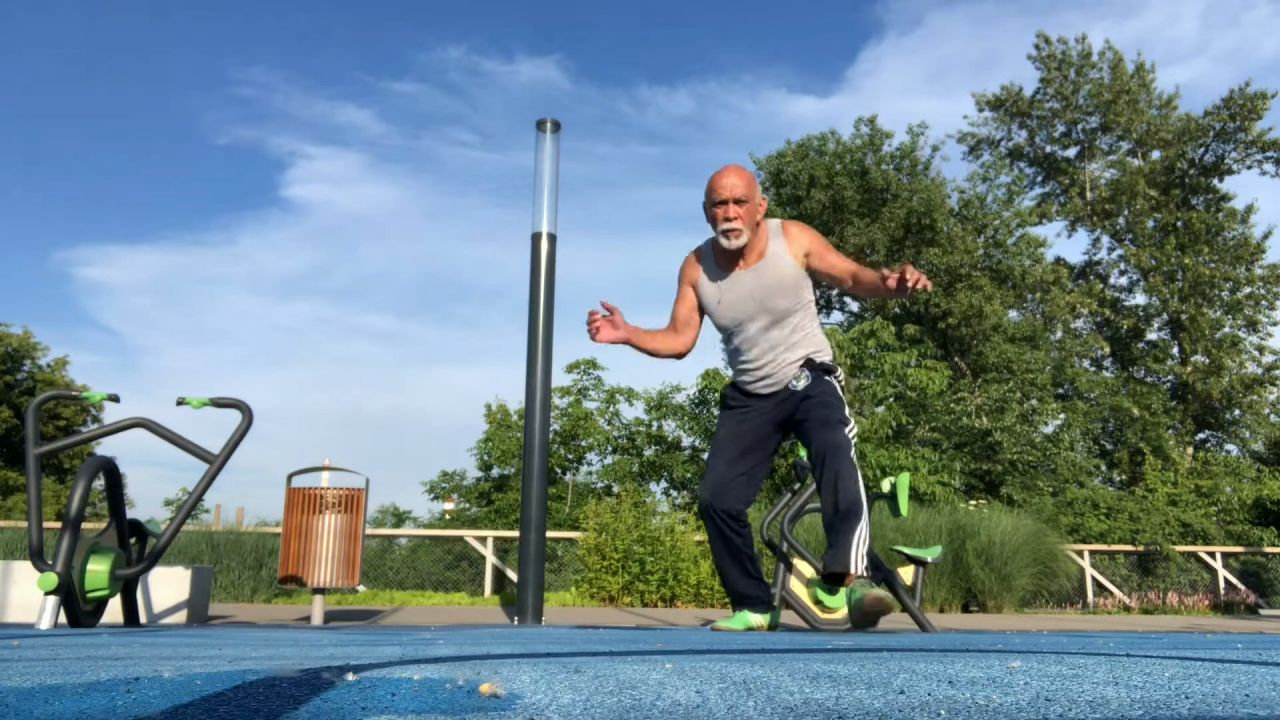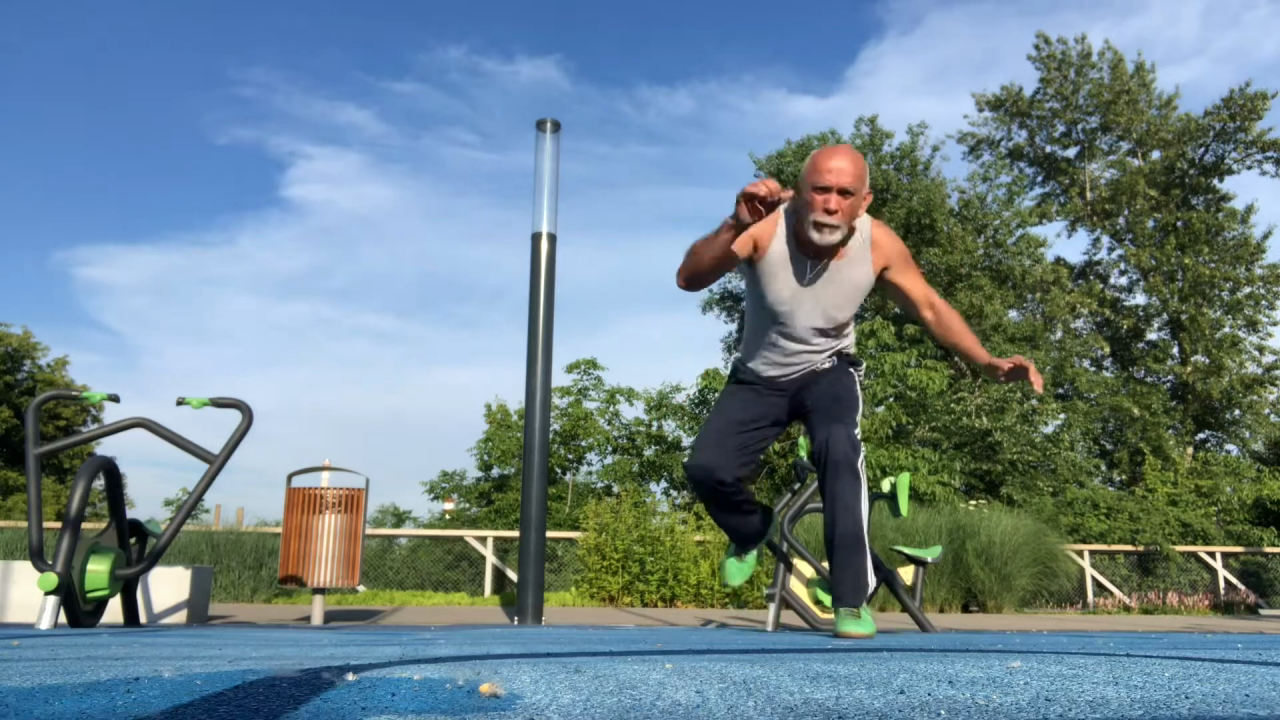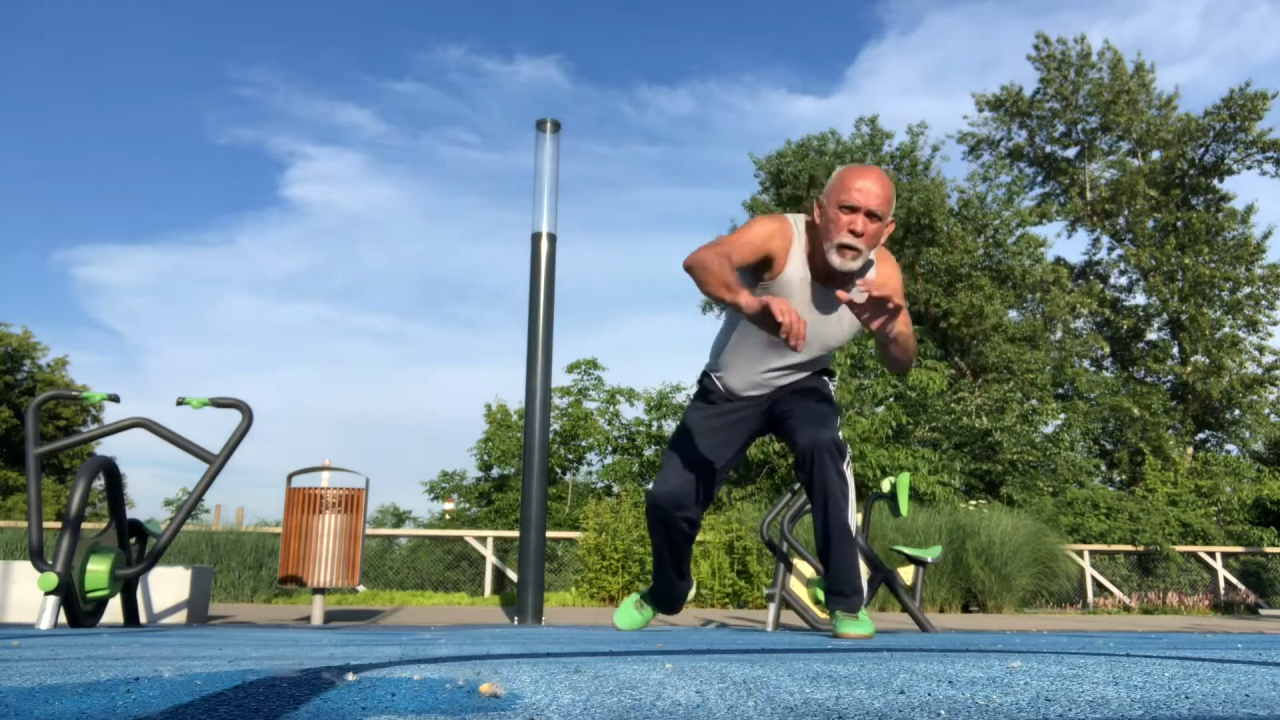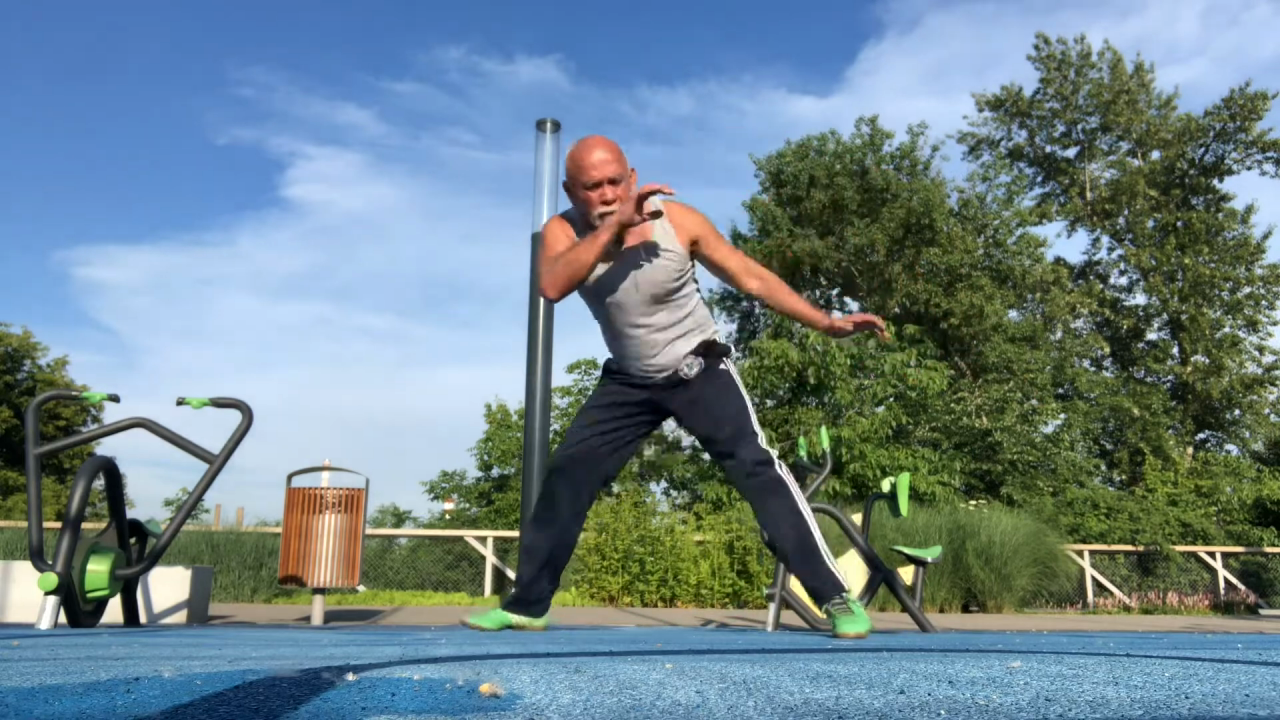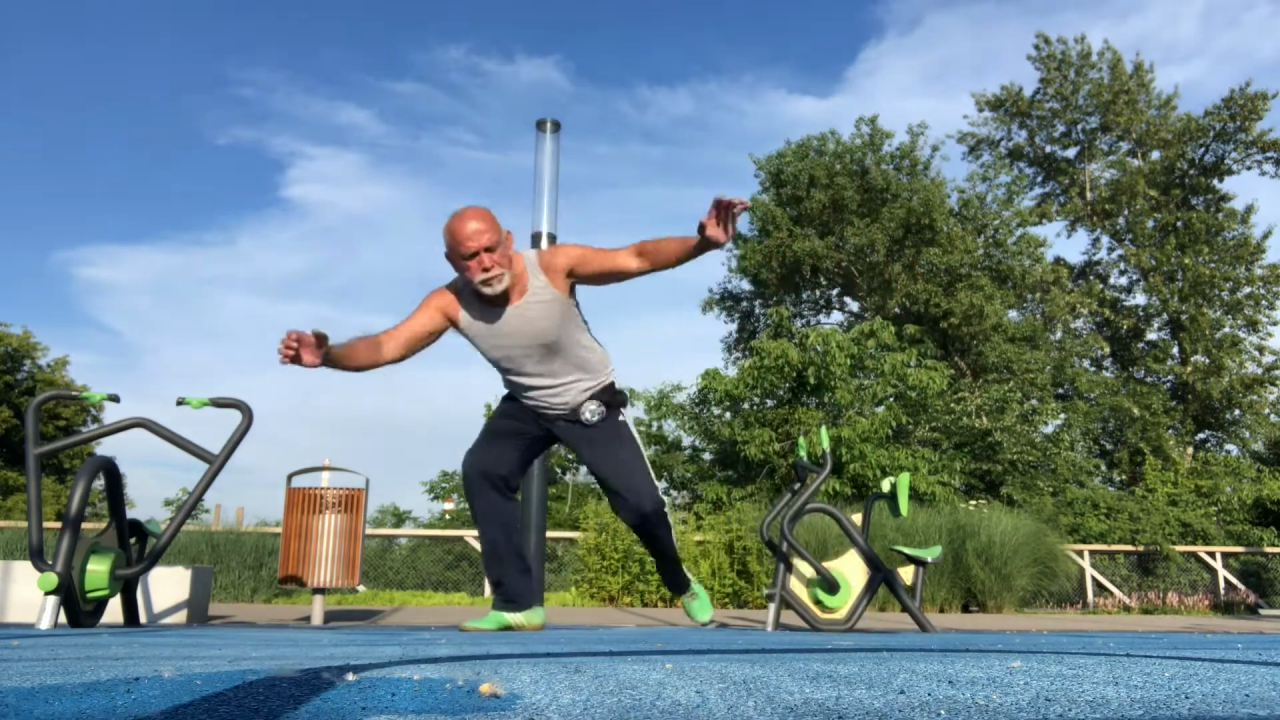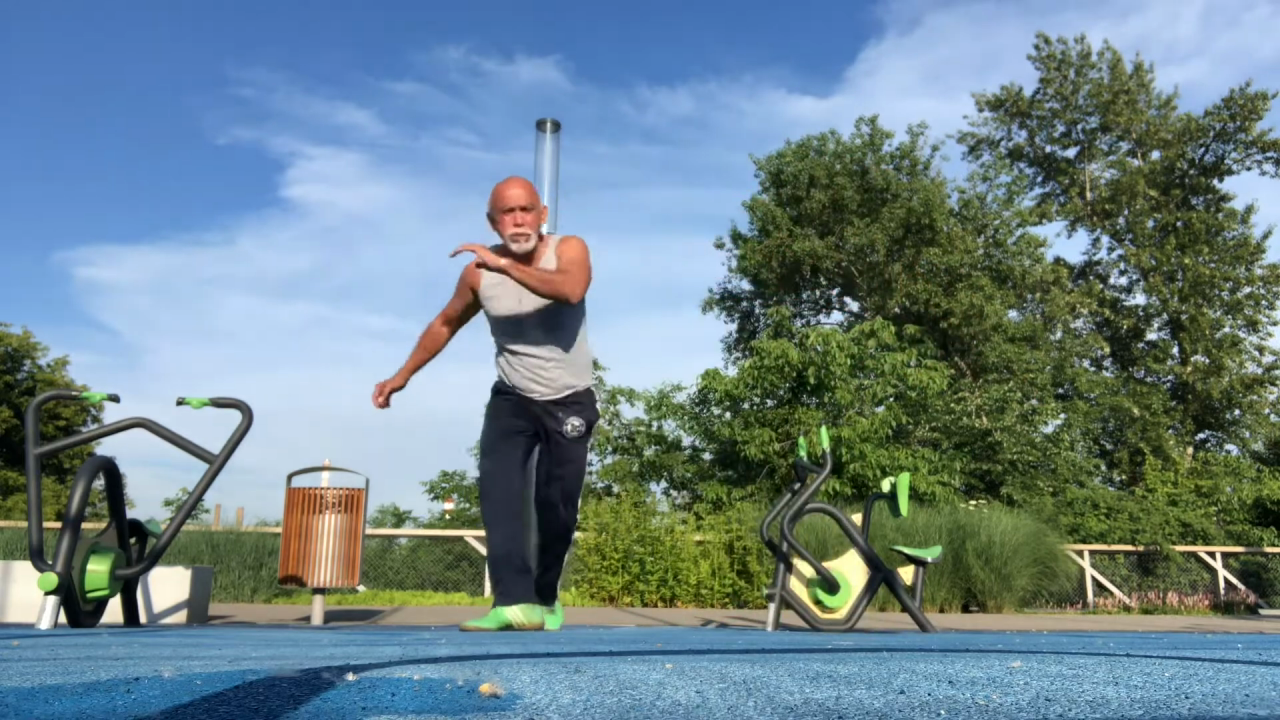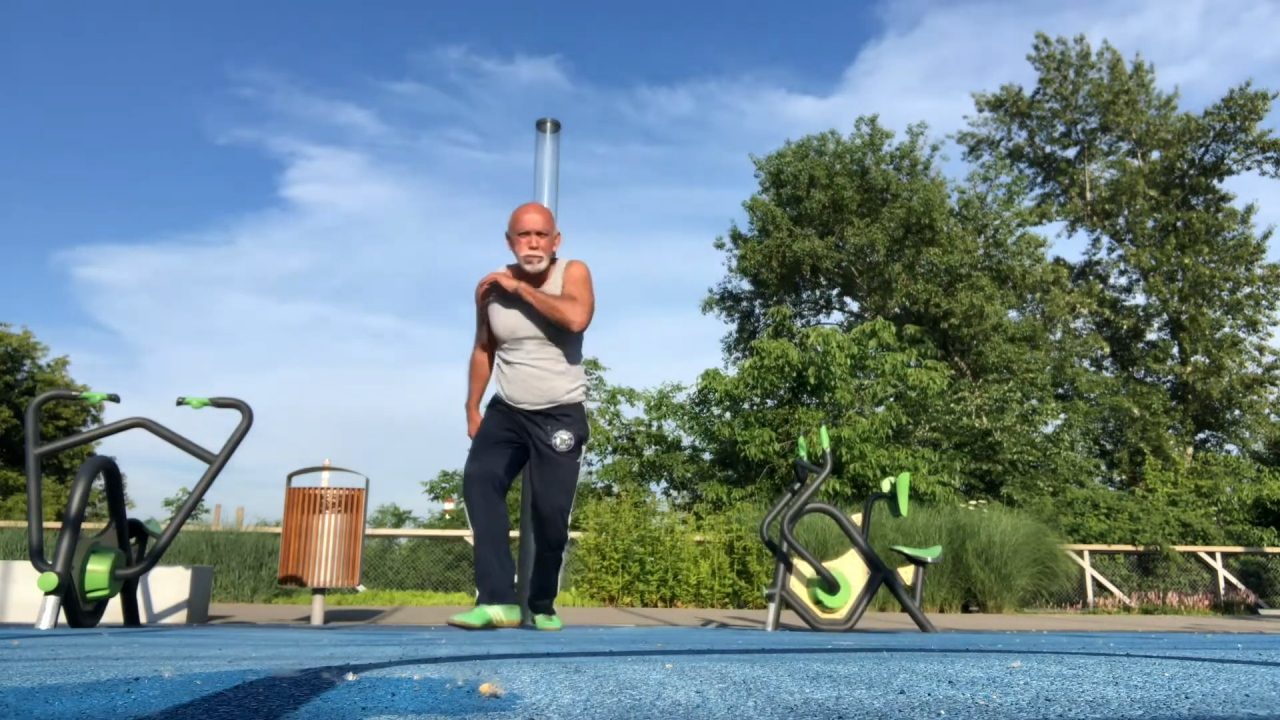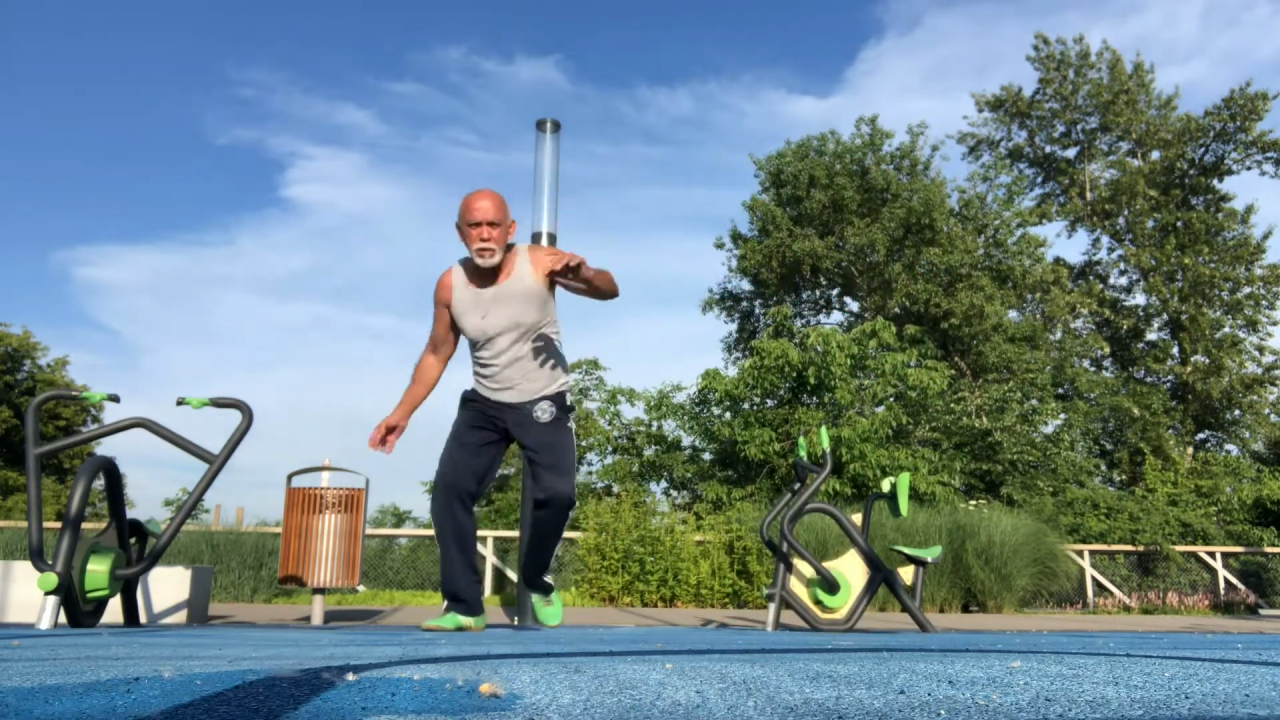
dt=0.4s
person 1, frame 1
left shoulder: (794, 238)
right shoulder: (696, 266)
left elbow: (855, 280)
right elbow: (678, 340)
left wrist: (891, 280)
right wrist: (626, 335)
left hip: (811, 383)
right hip: (751, 399)
left knee: (834, 449)
right knee: (716, 499)
left ankle: (848, 577)
right ankle: (753, 605)
person 1, frame 2
left shoulder: (877, 241)
right shoulder: (765, 223)
left elbow: (930, 309)
right elbow: (689, 279)
left wrist: (990, 362)
right wrist: (738, 226)
left hip: (827, 373)
right hip: (758, 380)
left knee: (838, 450)
right knee: (705, 468)
left ankle: (852, 602)
right ankle: (752, 530)
person 1, frame 3
left shoulder: (882, 271)
right shoulder: (776, 235)
left elbow: (898, 360)
right elbow: (701, 260)
left wrist: (889, 324)
right wrist: (750, 303)
left hip: (803, 388)
right hip: (727, 392)
left knee: (825, 452)
right knee: (669, 500)
left ankle: (848, 604)
right ankle: (665, 596)
person 1, frame 4
left shoulder: (679, 219)
right shoulder: (564, 230)
left elbow: (751, 275)
right elbow: (552, 286)
left wrist: (830, 323)
right wrist: (613, 226)
left hip: (697, 366)
right hip: (629, 380)
left knee: (750, 461)
right knee: (567, 472)
left ankle: (832, 594)
right ankle: (527, 603)
person 1, frame 5
left shoulder: (552, 265)
right shoulder: (451, 301)
left elbow: (636, 258)
right elbow: (386, 347)
left wrist: (702, 243)
right wrist: (326, 352)
left hip: (592, 400)
right hip: (525, 406)
left knee: (640, 502)
right knee: (483, 474)
left ankle: (680, 584)
right ankle: (519, 603)
person 1, frame 6
left shoulder: (567, 249)
right shoulder: (479, 273)
left elbow: (571, 292)
right elbow: (445, 324)
left wrist: (504, 264)
right wrist: (402, 377)
left hip: (571, 402)
right hip: (513, 398)
left knee: (558, 512)
right knee: (497, 480)
left ankle: (544, 594)
right ankle: (516, 600)
person 1, frame 7
left shoulder: (573, 272)
right shoulder: (489, 288)
left elbow: (576, 320)
left wrist: (519, 288)
right wrist: (472, 406)
left hip: (561, 416)
right hip: (506, 412)
left knee: (552, 519)
right knee: (480, 480)
left ankle: (541, 605)
right ankle: (498, 601)
person 1, frame 8
left shoulder: (538, 262)
right shoulder: (450, 284)
left elbow: (609, 290)
right elbow: (436, 355)
left wrist: (581, 272)
right wrist: (401, 413)
left hip: (542, 402)
right hip: (482, 405)
left knee: (558, 491)
right knee: (449, 490)
left ankle: (536, 583)
right ankle: (464, 606)
